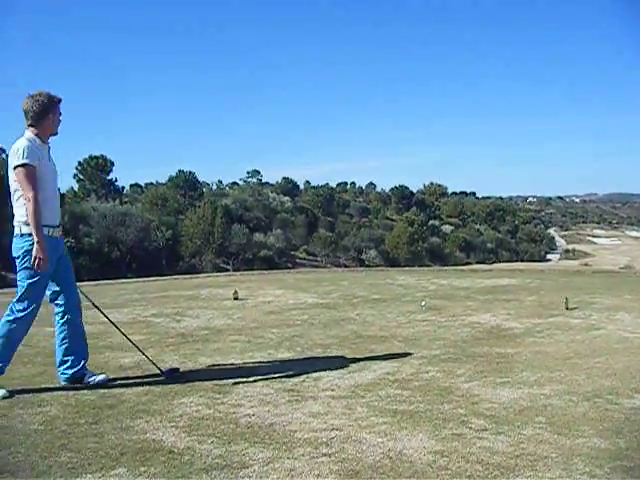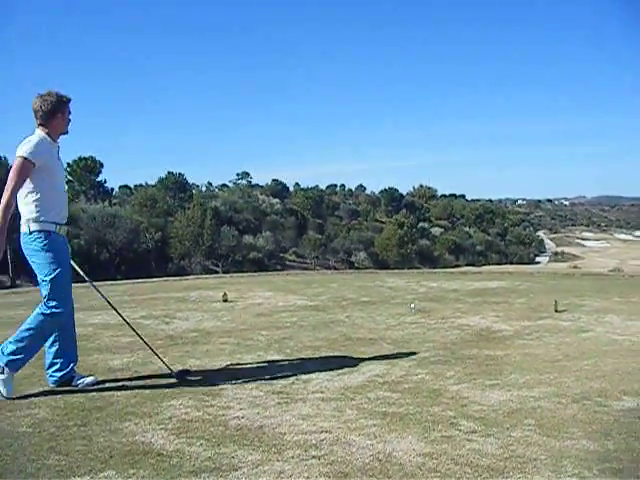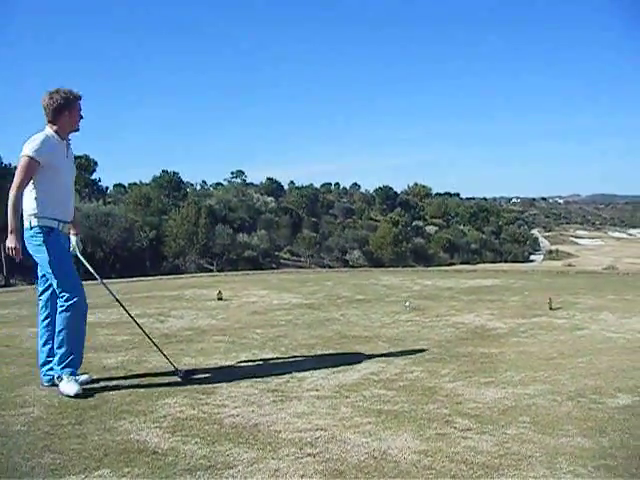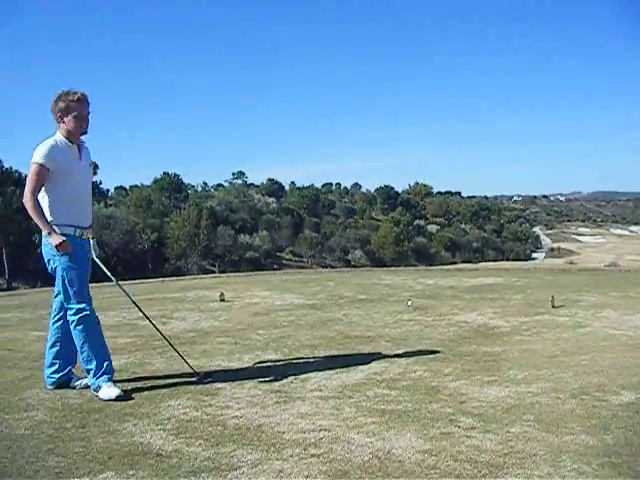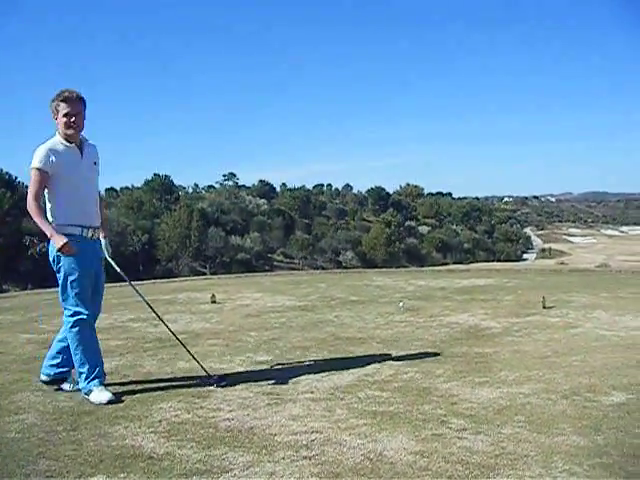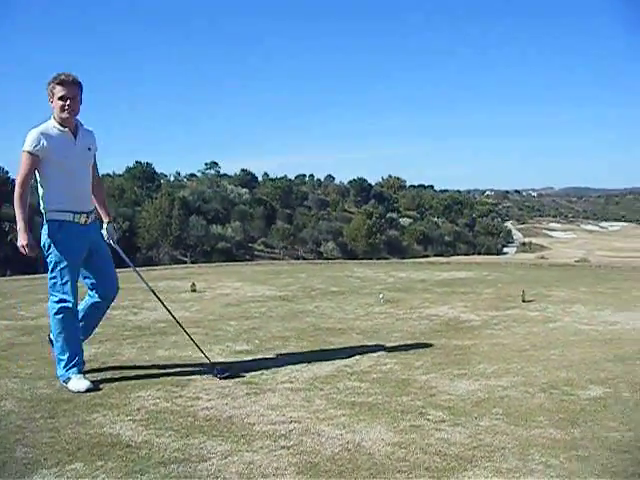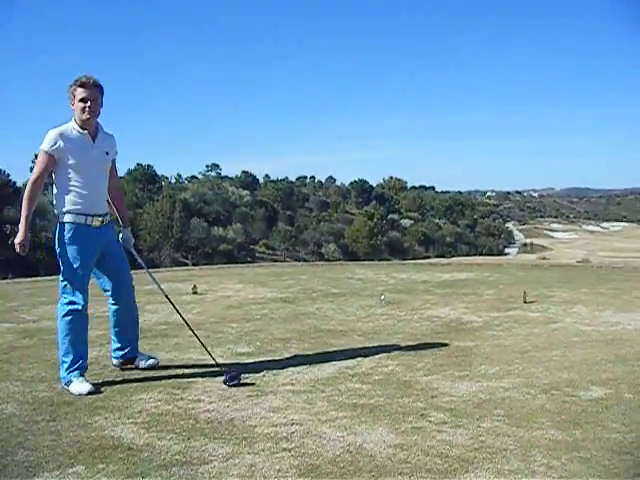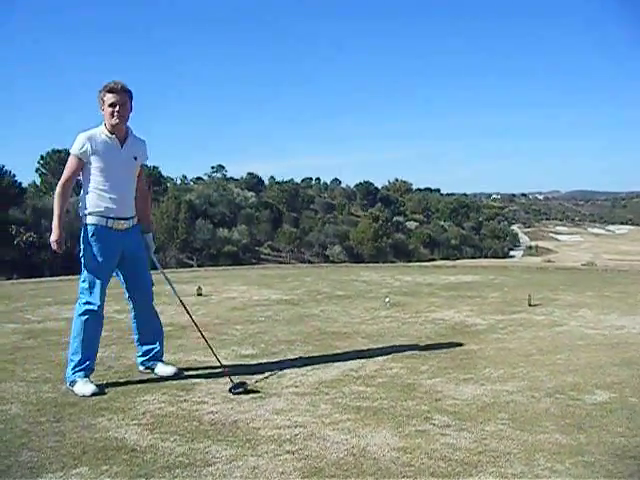
dt=0.2s
person 1, frame 1
left shoulder: (42, 148)
right shoulder: (25, 148)
right elbow: (27, 197)
right wrist: (39, 243)
left hip: (53, 238)
right hip: (34, 241)
left knee: (69, 305)
left ankle: (73, 369)
person 1, frame 2
left shoulder: (52, 148)
right shoulder: (33, 146)
left hip: (54, 236)
right hip: (40, 236)
left knee: (60, 305)
right knee: (56, 305)
left ankle: (61, 371)
person 1, frame 3
left shoulder: (66, 147)
right shoulder: (39, 144)
right elbow: (16, 189)
left wrist: (73, 231)
right wrist: (12, 233)
left hip: (59, 235)
right hip: (43, 233)
left knee: (53, 303)
right knee: (72, 299)
left ankle: (55, 369)
right ankle: (65, 368)
person 1, frame 4
left shoulder: (84, 151)
right shoulder: (48, 150)
right elbow: (29, 197)
left wrist: (90, 235)
right wrist: (50, 233)
left hip: (80, 241)
right hip: (61, 242)
left knee: (65, 310)
right knee: (81, 309)
left ankle: (58, 374)
right ankle: (100, 377)
person 1, frame 5
left shoulder: (91, 150)
right shoulder: (47, 153)
right elbow: (33, 201)
left wrist: (103, 234)
right wrist: (54, 235)
left hip: (93, 241)
right hip: (69, 242)
left knee: (87, 310)
right knee: (78, 313)
left ankle: (54, 369)
right ankle: (90, 382)
person 1, frame 6
left shoulder: (89, 137)
right shoulder: (39, 137)
right elbow: (22, 185)
left wrist: (108, 221)
right wrist: (23, 230)
left hip: (90, 225)
right hip: (61, 227)
left knee: (107, 287)
right knee: (63, 299)
left ankle: (62, 338)
right ankle: (69, 369)
person 1, frame 7
left shoulder: (109, 141)
right shoulder: (58, 138)
right elbow: (35, 183)
left wrist: (125, 226)
right wrist: (24, 227)
left hip: (106, 228)
right hip: (75, 229)
left knee: (123, 293)
right knee: (74, 302)
left ankle: (126, 353)
right ankle: (72, 373)
person 1, frame 8
left shoulder: (139, 145)
right shoulder: (87, 140)
right elbow: (65, 184)
left wrist: (148, 231)
right wrist: (57, 225)
left hip: (130, 231)
right hip: (99, 230)
left knee: (143, 298)
right knee: (91, 303)
left ankle: (150, 358)
right ankle: (78, 373)
